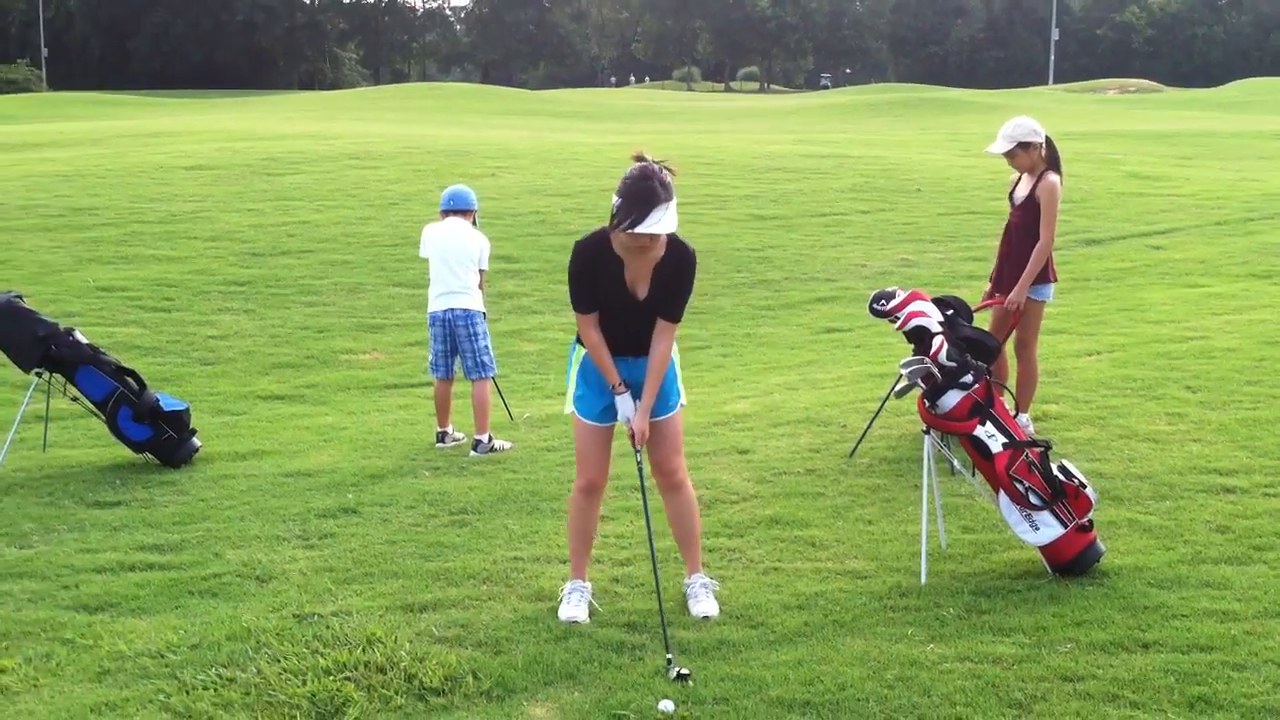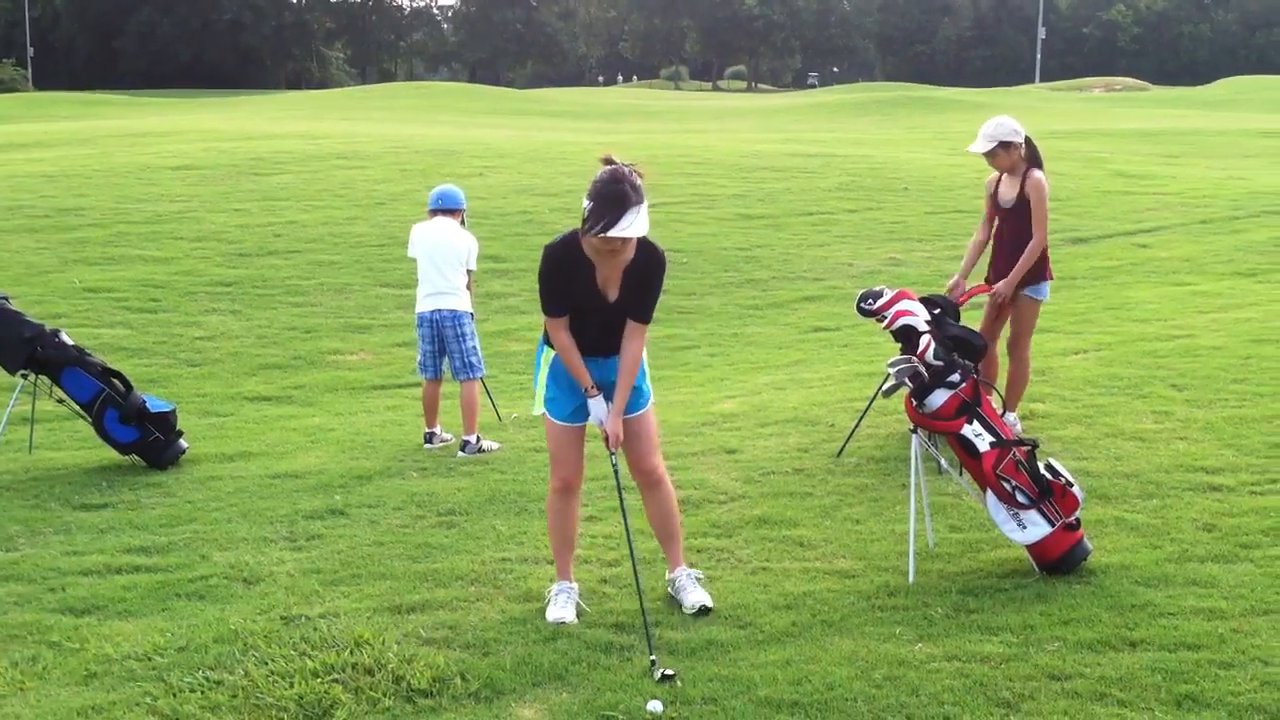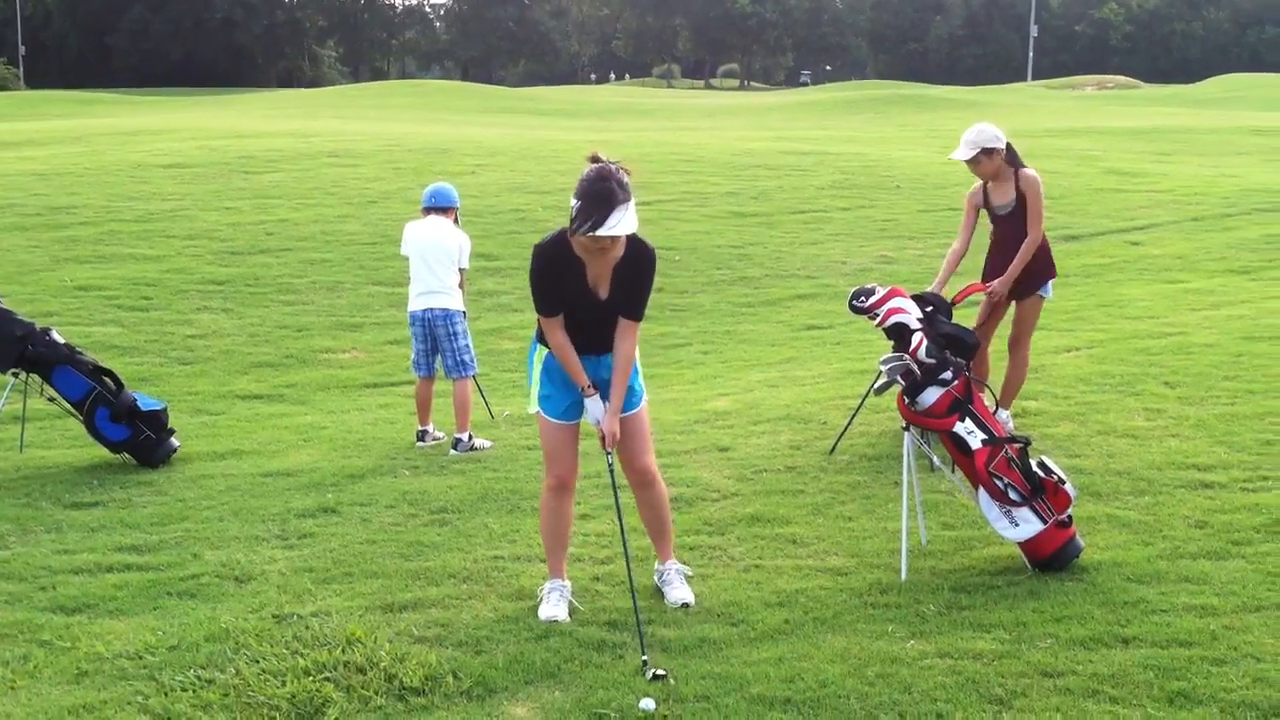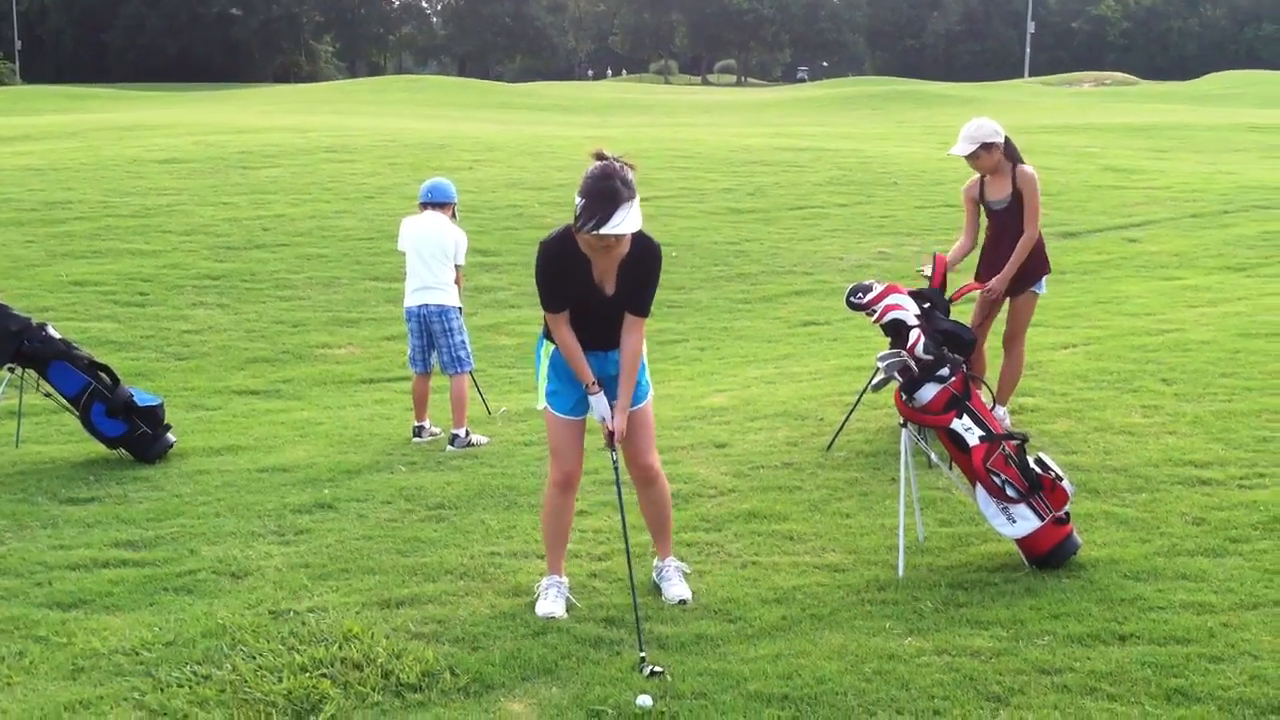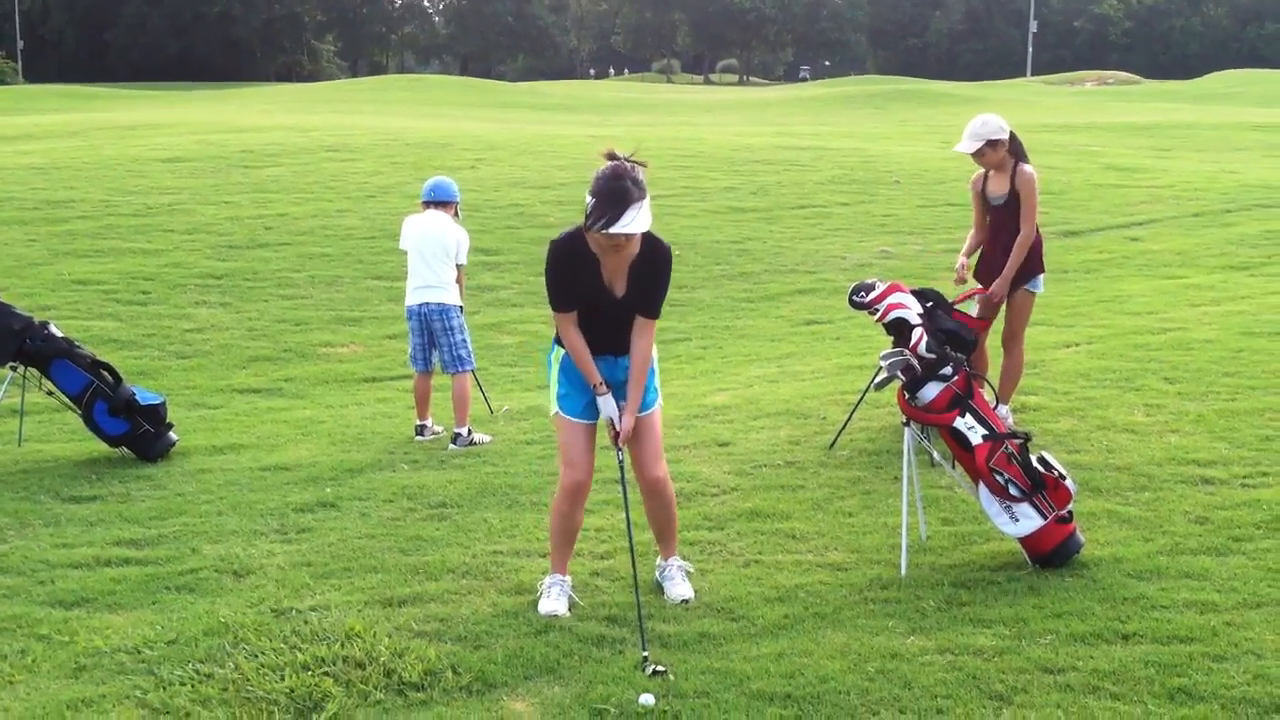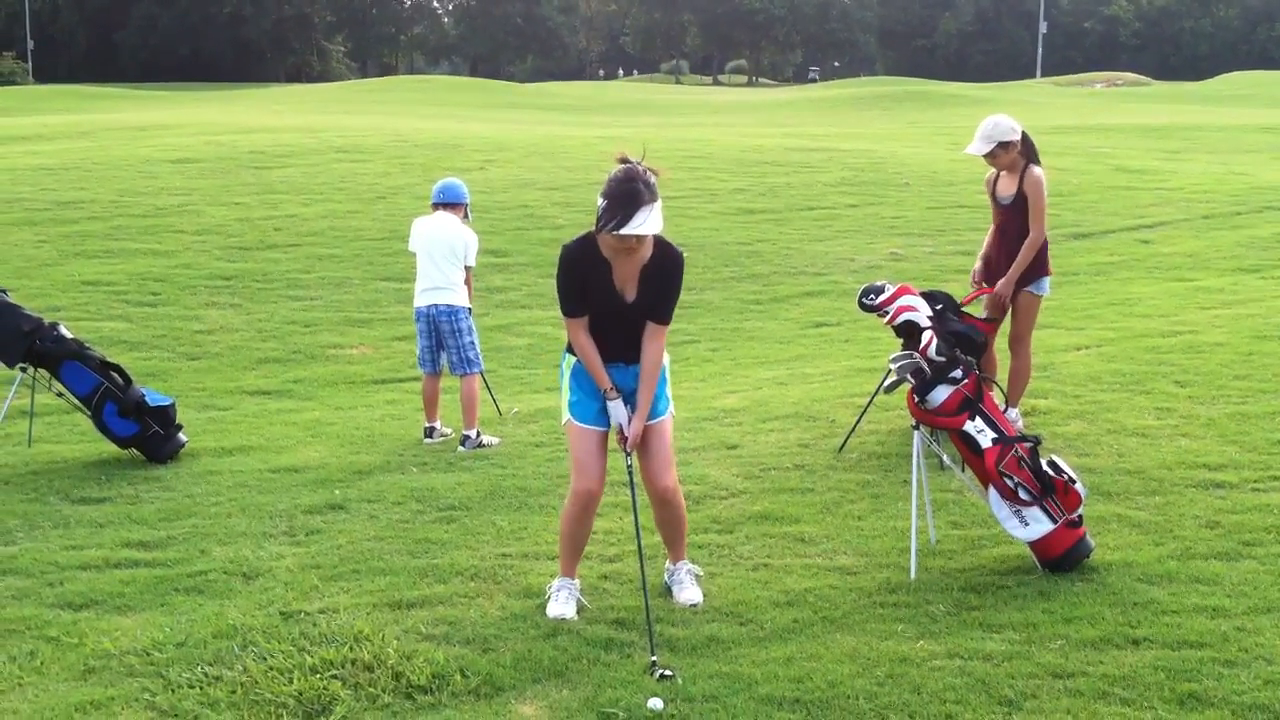
dt=0.2s
person 1, frame 1
left shoulder: (681, 258)
right shoulder: (589, 252)
left elbow: (663, 335)
right elbow: (588, 327)
left wrist: (645, 407)
right wrist: (618, 391)
left hip: (655, 366)
right hip: (597, 366)
left knee: (674, 474)
right knee: (590, 479)
left ankle: (696, 580)
right ankle: (577, 584)
person 1, frame 2
left shoulder: (650, 259)
right shoulder: (559, 256)
left elbow: (634, 336)
right elbow: (558, 330)
left wrist: (617, 411)
right wrist: (591, 395)
left hip: (622, 366)
right hip: (567, 368)
left knee: (651, 471)
right knee: (565, 480)
left ankle: (680, 572)
right ankle: (563, 585)
person 1, frame 3
left shoulder: (640, 256)
right shoulder: (549, 254)
left elbow: (626, 334)
right elbow: (553, 330)
left wrist: (614, 409)
right wrist: (587, 393)
left hip: (615, 363)
right hip: (560, 365)
left knee: (643, 470)
right knee: (560, 478)
left ankle: (668, 566)
right ankle: (556, 583)
person 1, frame 4
left shoulder: (646, 252)
right shoulder: (555, 250)
left elbow: (633, 330)
right elbow: (559, 325)
left wrist: (622, 406)
right wrist: (592, 390)
left hip: (622, 358)
right hip: (567, 361)
left knee: (646, 466)
right knee: (565, 473)
left ankle: (666, 563)
right ankle: (554, 579)
person 1, frame 5
left shoulder: (657, 254)
right shoulder: (565, 251)
left elbow: (643, 332)
right elbow: (567, 327)
left wrist: (631, 406)
right wrist: (600, 391)
left hip: (633, 365)
right hip: (578, 366)
left knee: (654, 477)
right knee: (575, 479)
left ankle: (670, 563)
right ankle: (557, 577)
person 1, frame 6
left shoulder: (669, 260)
right shoulder: (577, 256)
left elbow: (654, 339)
right elbow: (578, 333)
left wrist: (641, 413)
right wrist: (611, 397)
left hip: (645, 372)
right hip: (590, 373)
left knee: (664, 486)
right knee: (586, 488)
left ankle: (679, 568)
right ankle: (565, 581)
person 2, frame 1
left shoulder: (1048, 183)
right shoulder: (1017, 180)
left elbow: (1045, 242)
left wrist: (1023, 287)
right wrist: (993, 279)
left hip: (1034, 277)
right hip: (1008, 273)
left knee: (1024, 346)
left ankle: (1022, 418)
person 2, frame 2
left shoulder: (1035, 181)
right shoulder: (994, 182)
left elbow: (1040, 238)
right elbow: (982, 234)
left wrist: (1013, 280)
right wrist: (961, 275)
left hip: (1031, 275)
right hip: (1001, 269)
left knee: (1017, 346)
right knee: (985, 340)
left ankle: (1010, 416)
person 2, frame 3
left shoulder: (1027, 180)
right shoulder: (976, 194)
left elbow: (1034, 235)
right elbow: (961, 243)
left wrist: (1009, 278)
right wrist: (937, 286)
left hip: (1032, 271)
right hip: (997, 268)
left knee: (1018, 344)
right knee: (978, 339)
left ankle: (1003, 413)
person 2, frame 4
left shoulder: (1025, 176)
right shoulder: (973, 188)
left elbow: (1031, 232)
right elbow: (969, 237)
left wrist: (1006, 275)
right wrist: (944, 263)
left hip: (1026, 268)
right hip: (991, 265)
left knee: (1013, 340)
right knee: (974, 336)
left ankle: (1000, 409)
person 2, frame 5
left shoulder: (1024, 175)
right shoulder: (979, 181)
left elbow: (1028, 231)
left wrist: (1006, 277)
right wrist: (964, 256)
left hip: (1023, 268)
right hip: (991, 263)
left knee: (1012, 339)
right knee: (974, 334)
left ankle: (1002, 408)
person 2, frame 6
left shoulder: (1033, 177)
right shoulder: (992, 179)
left elbow: (1037, 234)
left wrist: (1011, 277)
right wrist: (981, 260)
left hip: (1029, 271)
right hip: (998, 266)
left knee: (1018, 342)
left ankle: (1012, 412)
person 3, frame 1
left shoulder: (430, 232)
right shoulder: (478, 238)
right elbow: (481, 279)
left hip: (438, 310)
right hip: (468, 309)
left knee: (443, 376)
right knee: (481, 376)
left ankle: (444, 432)
right ankle: (482, 440)
person 3, frame 2
left shoulder: (418, 231)
right shoulder: (466, 238)
right elbow: (469, 280)
left hip: (426, 310)
right hip: (455, 310)
left knee: (431, 377)
right knee: (469, 377)
left ankle: (432, 433)
right ankle: (470, 441)
person 3, frame 3
left shoulder: (411, 230)
right shoulder: (459, 237)
right elbow: (461, 279)
left hip: (418, 308)
right hip: (447, 308)
left knee: (425, 374)
right knee: (462, 375)
left ankle: (425, 431)
right ankle: (463, 438)
person 3, frame 4
left shoulder: (408, 225)
right shoulder: (455, 233)
right elbow: (457, 276)
left hip: (414, 304)
right hip: (443, 304)
left knee: (421, 370)
right knee: (459, 370)
left ankle: (421, 426)
right ankle: (459, 434)
person 3, frame 5
left shoulder: (410, 224)
right shoulder: (457, 232)
right elbow: (459, 275)
right wrist: (458, 302)
left hip: (415, 303)
right hip: (444, 303)
left knee: (422, 369)
right knee: (460, 369)
left ankle: (424, 425)
right ankle: (462, 433)
person 3, frame 6
left shoulder: (419, 226)
right shoulder: (466, 234)
right elbow: (467, 277)
right wrist: (467, 304)
left hip: (424, 305)
right hip: (453, 305)
left knee: (431, 371)
right knee: (469, 372)
left ankle: (432, 427)
right ankle: (471, 435)
